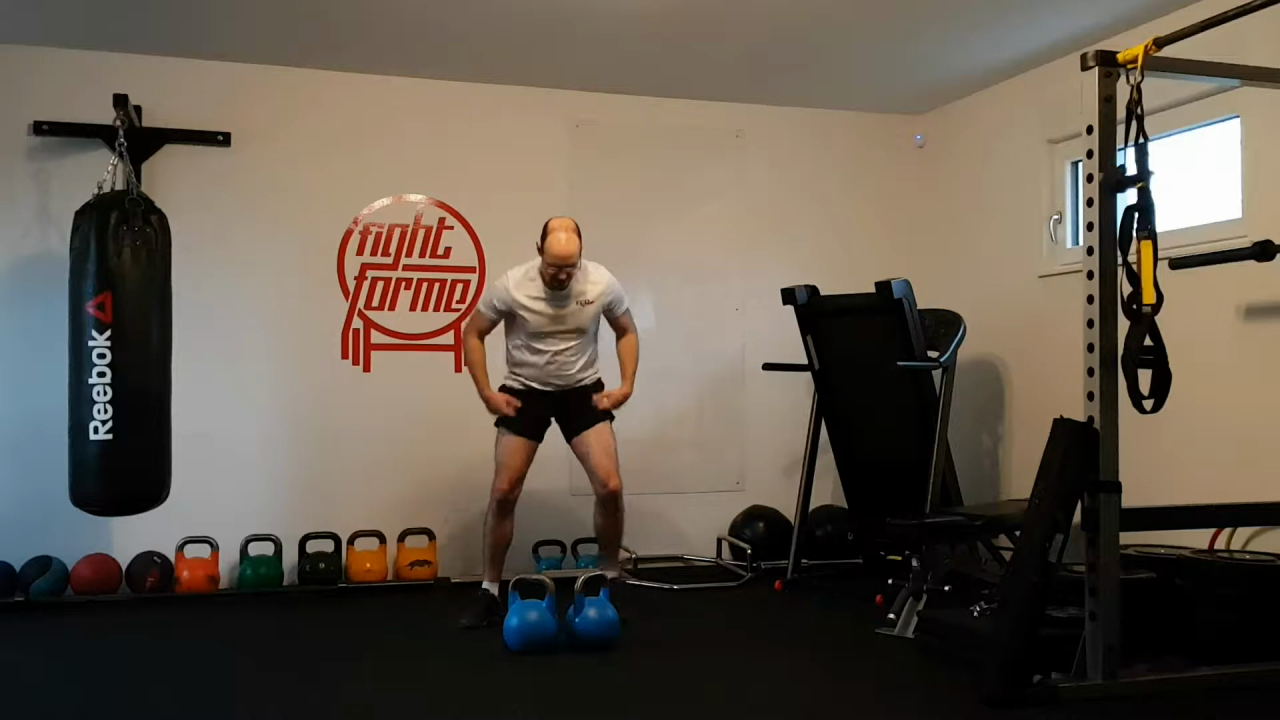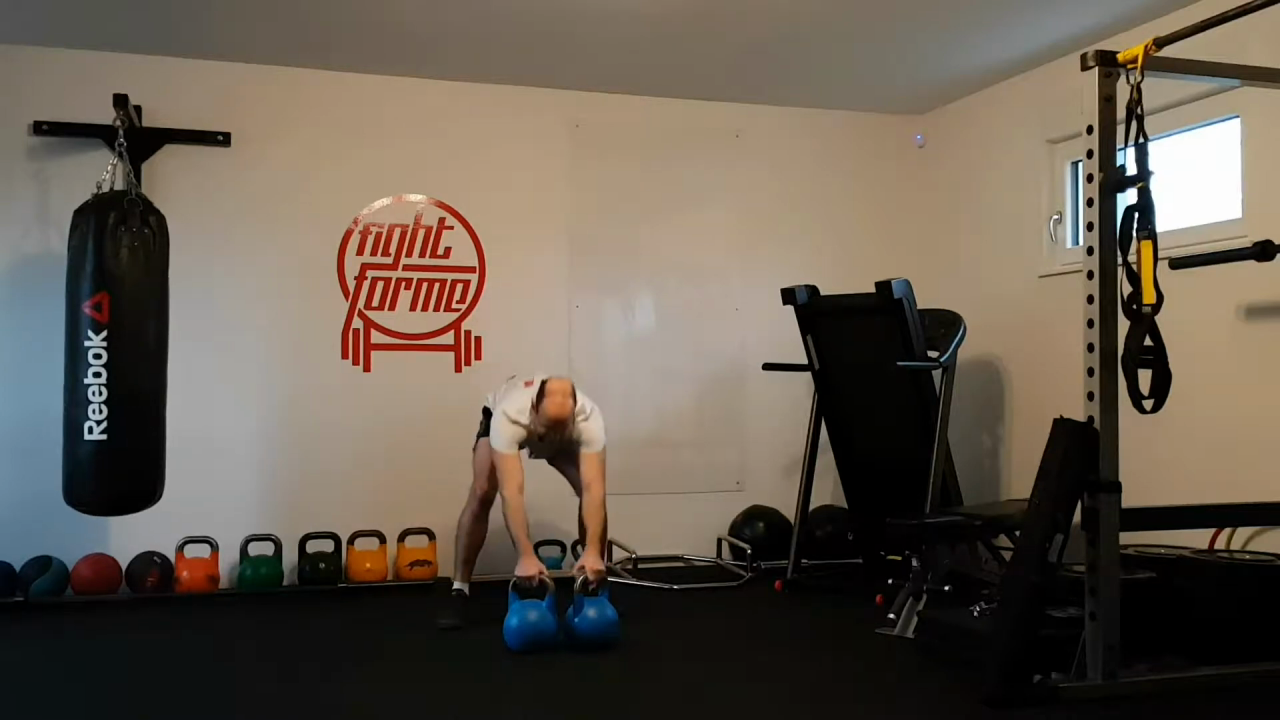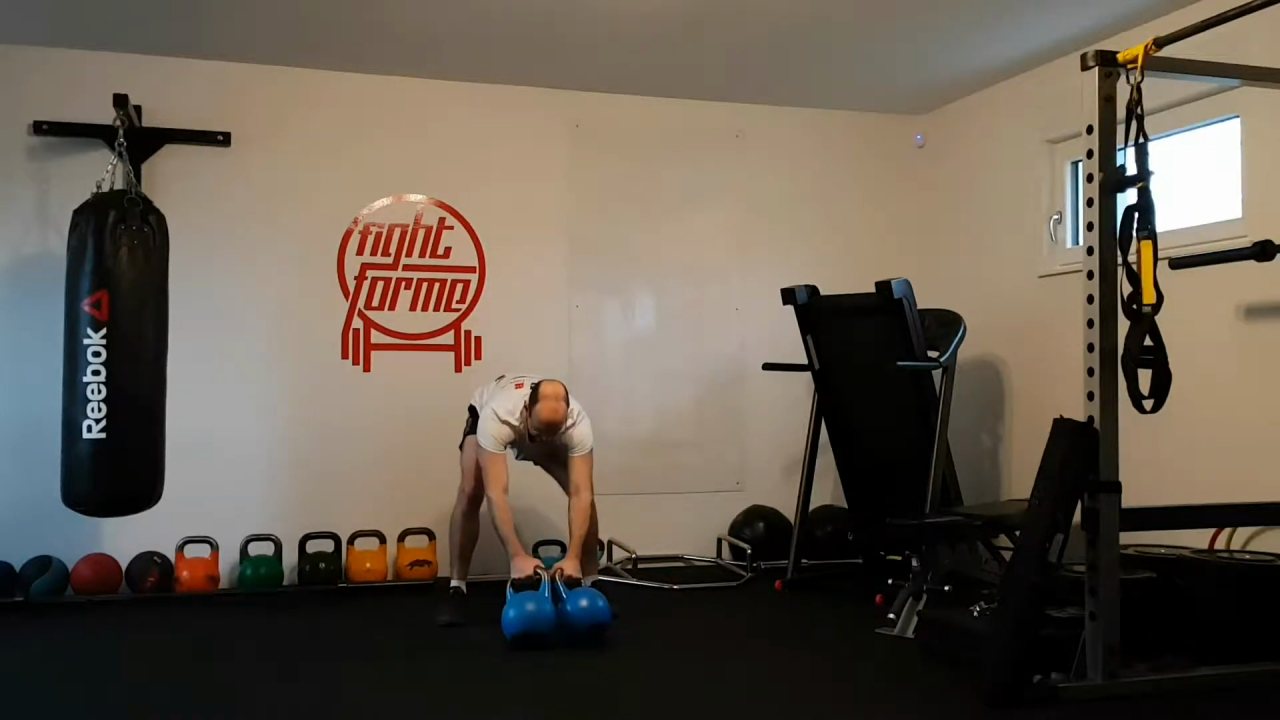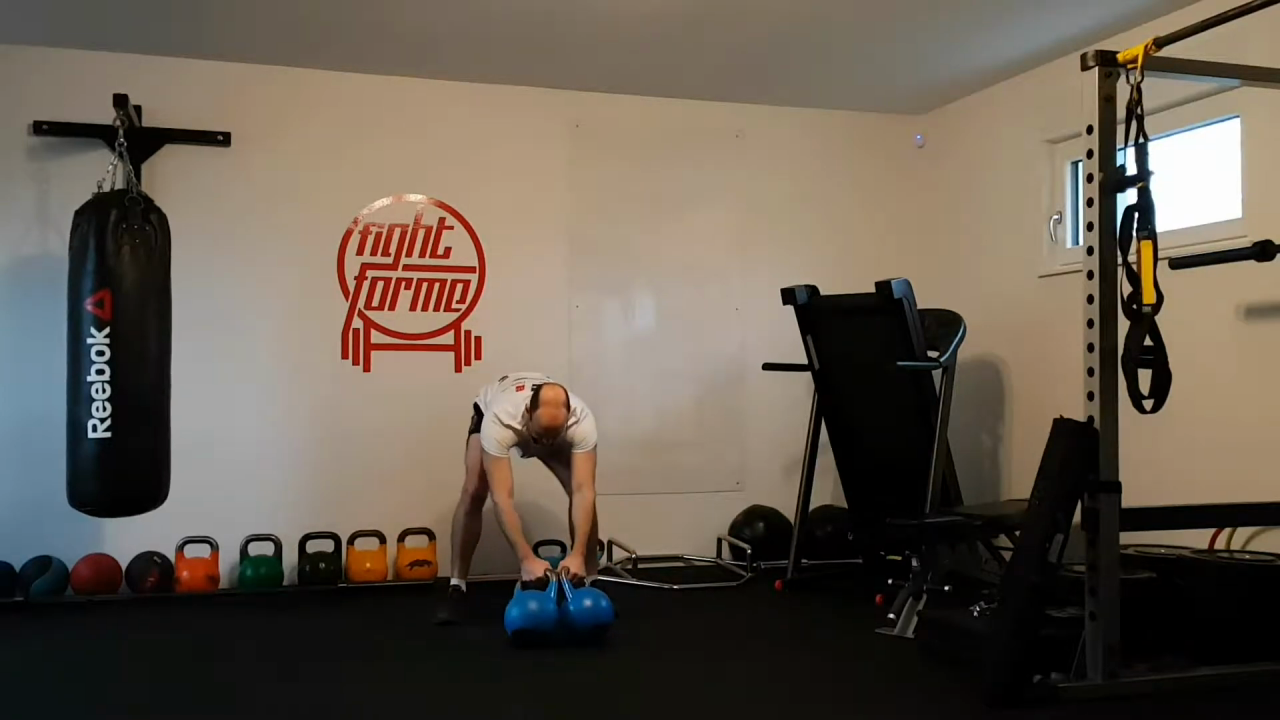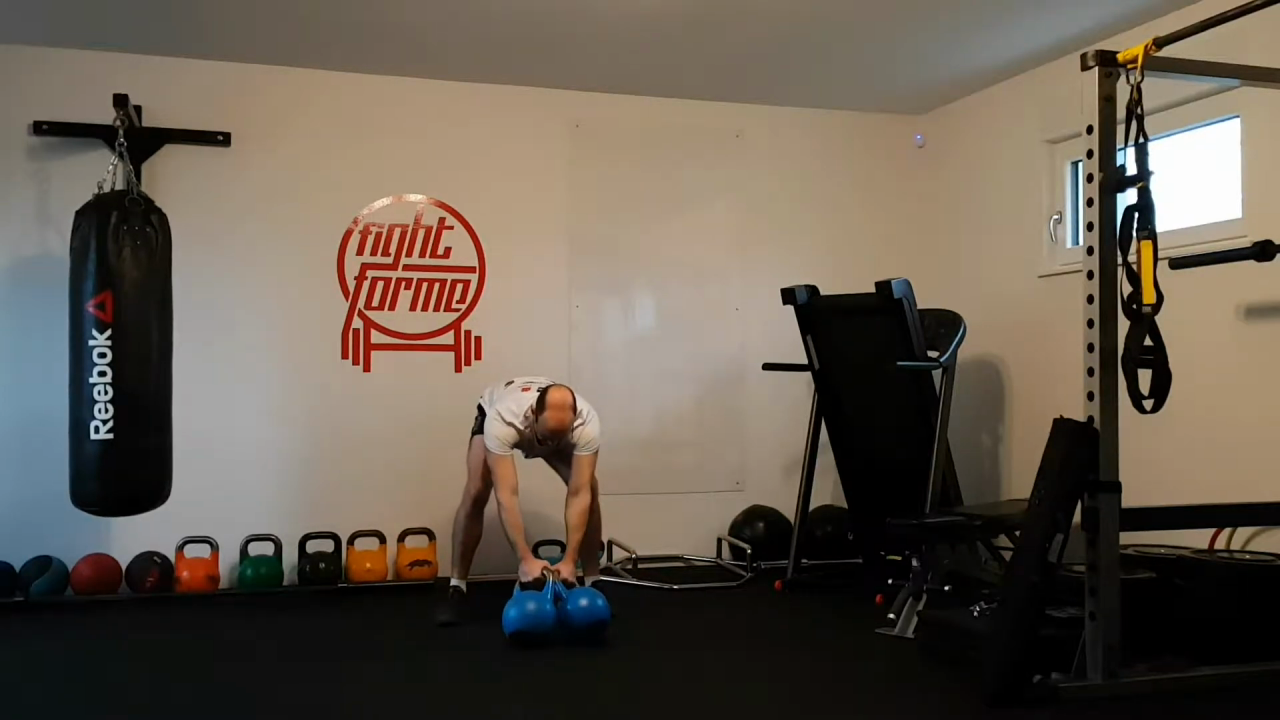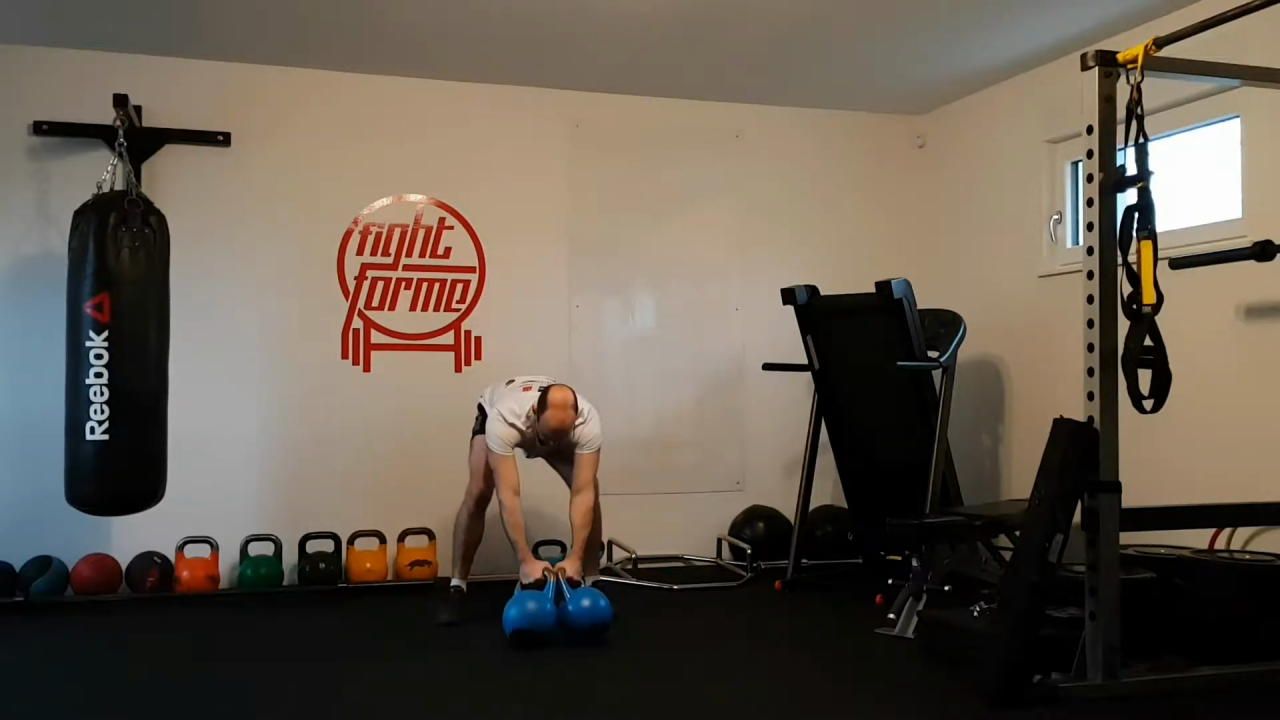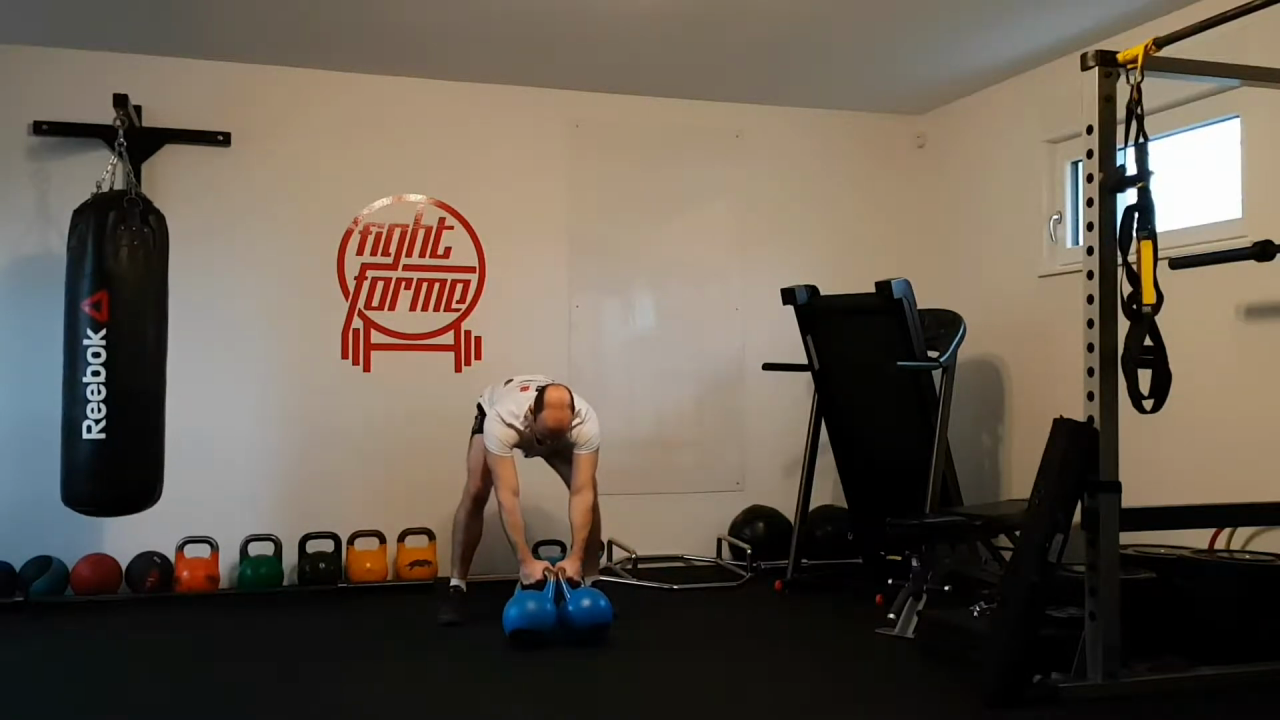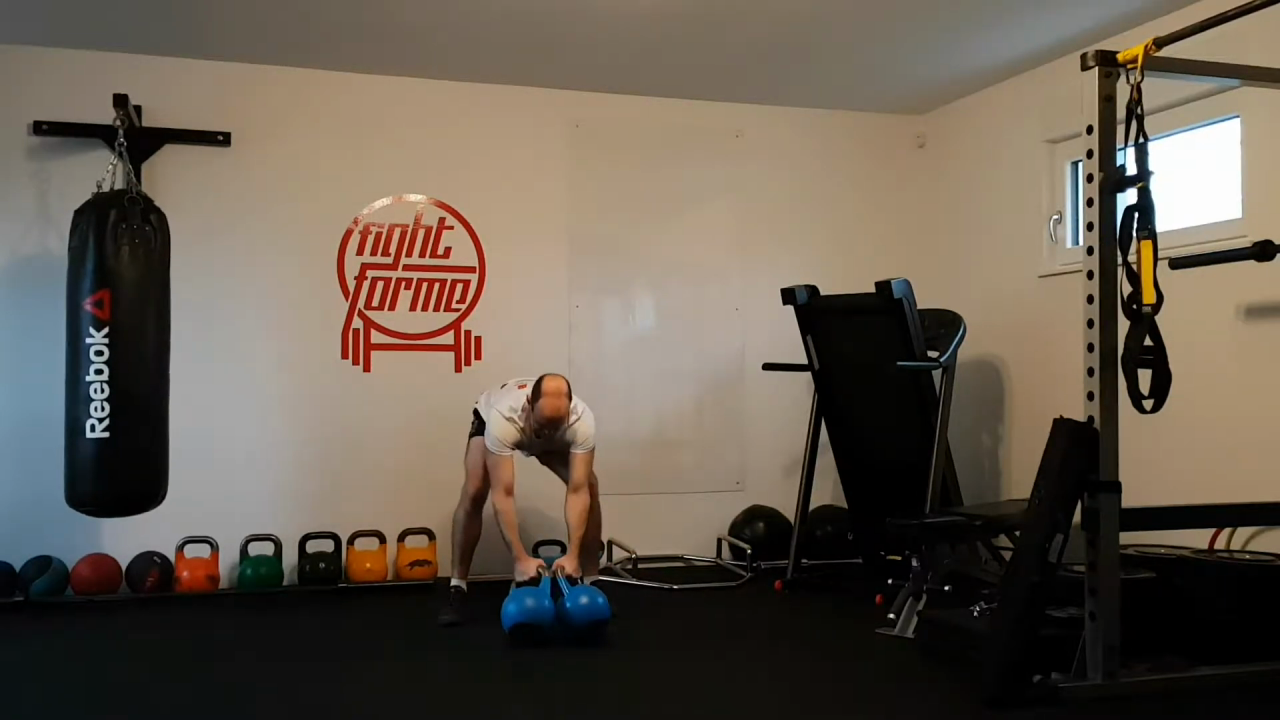
dt=0.5s
person 1, frame 1
left shoulder: (603, 283)
right shoulder: (511, 285)
left elbow: (627, 332)
right elbow: (472, 333)
left wrist: (626, 385)
right wrist: (486, 392)
left hip: (582, 392)
right hip: (526, 393)
left knee: (610, 487)
right knee: (504, 492)
left ankle: (610, 579)
right ankle: (490, 592)
person 1, frame 2
left shoulder: (588, 417)
right shoulder: (509, 417)
left elbow: (594, 489)
right elbow: (512, 492)
left wrist: (593, 551)
right wrist: (526, 555)
left knee: (587, 492)
right knee: (481, 494)
right ankle: (459, 591)
person 1, frame 3
left shoulder: (577, 423)
right shoulder: (495, 417)
left elbow: (581, 494)
right elbow: (496, 493)
left wrist: (573, 556)
right wrist: (517, 556)
left knee: (584, 493)
right knee: (470, 493)
left ankle: (591, 584)
right ankle: (457, 589)
person 1, frame 4
left shoulder: (581, 421)
right shoulder: (498, 420)
left elbow: (583, 490)
right elbow: (501, 497)
left wrist: (577, 554)
right wrist: (527, 558)
left hip: (550, 422)
right hip: (490, 408)
left knee: (580, 490)
right knee: (473, 492)
right ankle: (457, 588)
person 1, frame 5
left shoulder: (587, 423)
right shoulder: (501, 419)
left elbow: (579, 495)
right elbow: (506, 495)
left wrist: (569, 560)
right wrist: (525, 558)
left hip: (555, 424)
left knee: (590, 491)
right knee: (475, 494)
left ankle: (593, 584)
right ankle: (457, 589)
person 1, frame 6
left shoulder: (587, 422)
right shoulder: (503, 419)
left elbow: (583, 493)
right elbow: (508, 495)
left wrist: (575, 557)
right wrist: (526, 560)
left hip: (553, 423)
left knee: (591, 490)
right knee: (478, 493)
left ankle: (593, 584)
right ankle: (457, 588)
person 1, frame 7
left shoulder: (585, 422)
right shoulder: (500, 420)
left elbow: (582, 493)
right elbow: (507, 495)
left wrist: (575, 557)
right wrist: (526, 560)
left hip: (556, 422)
left knee: (589, 490)
right knee: (475, 493)
left ankle: (592, 584)
right ankle: (457, 588)
person 1, frame 8
left shoulder: (581, 420)
right shoulder: (502, 418)
left elbow: (578, 490)
right elbow: (502, 494)
left wrist: (572, 553)
right wrist: (520, 556)
right hip: (490, 419)
left knee: (590, 491)
right knee: (474, 493)
left ankle: (590, 584)
right ankle: (458, 589)
